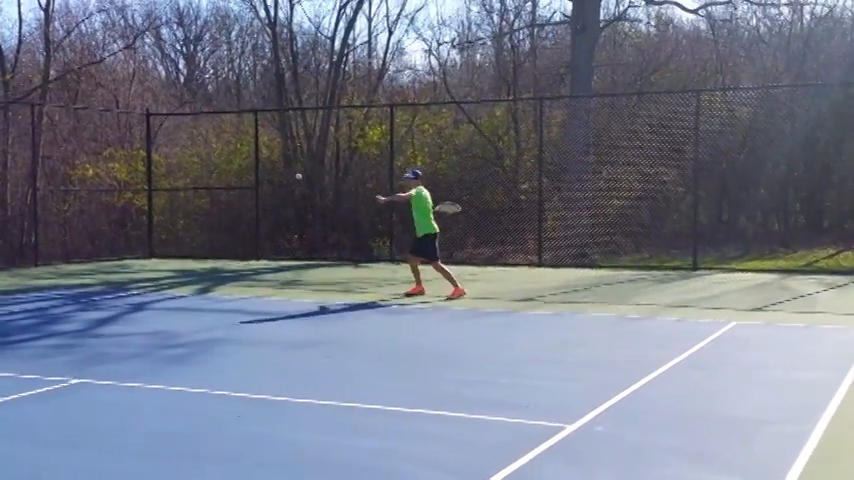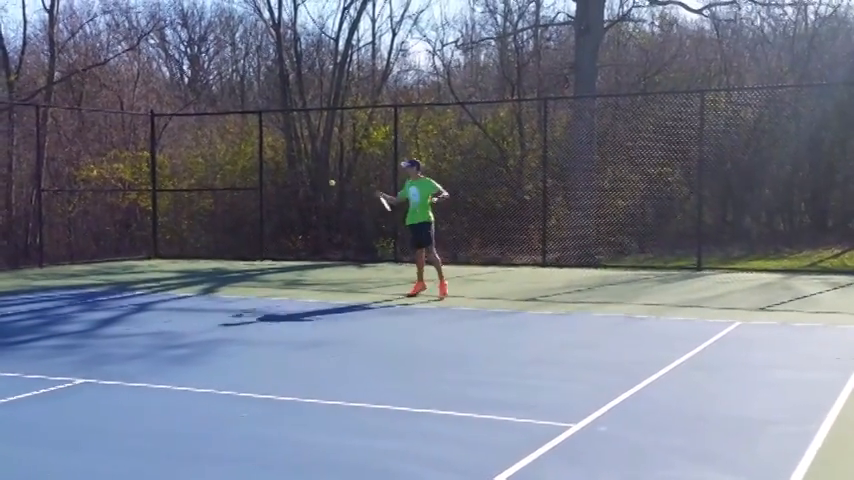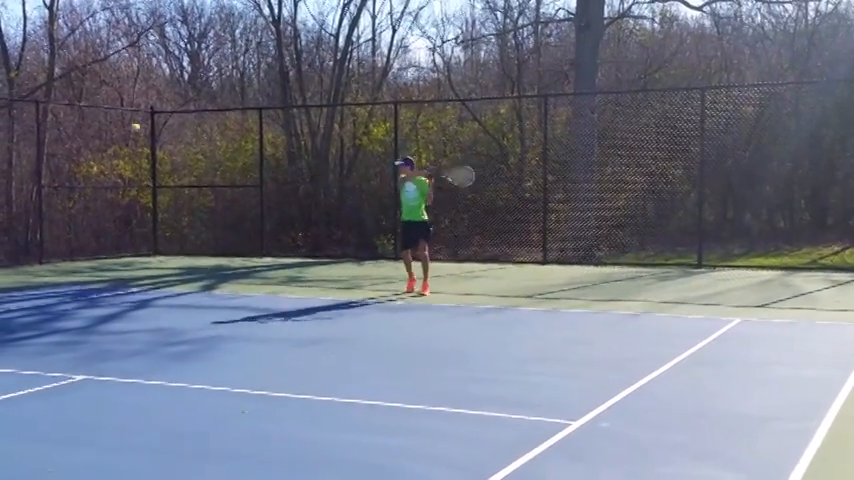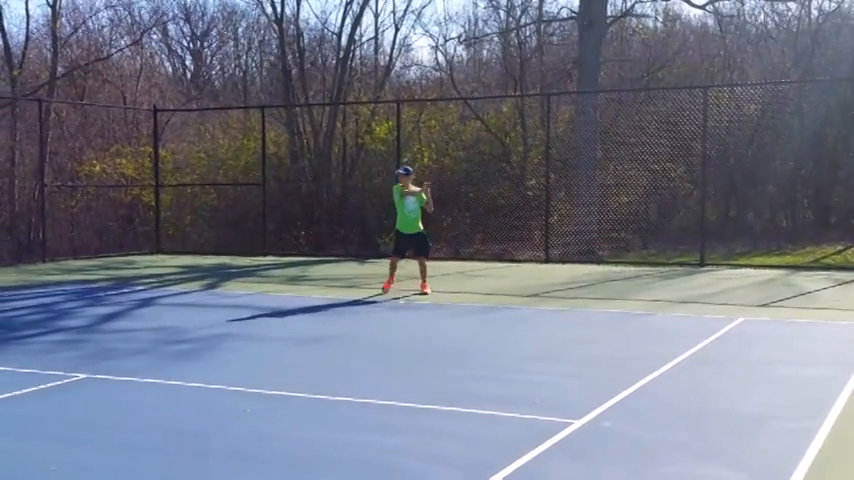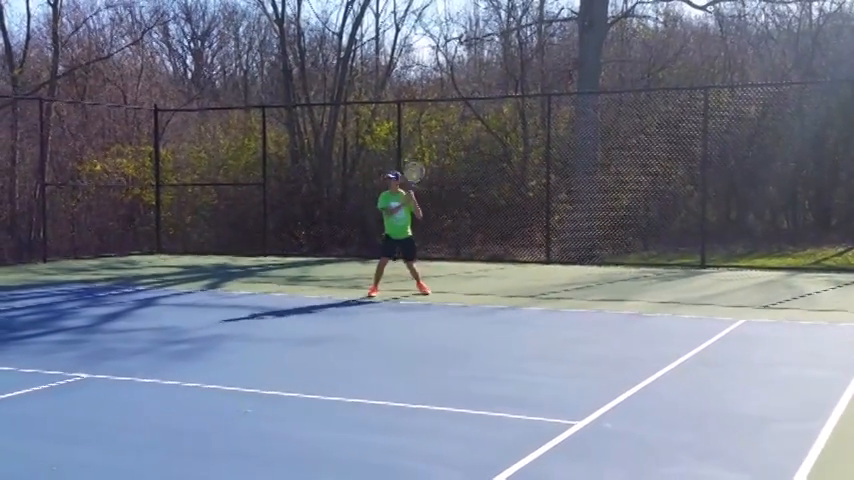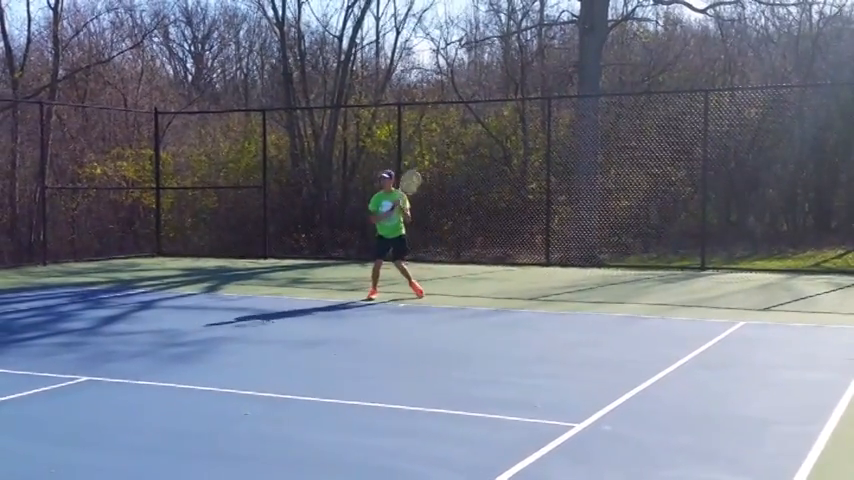
dt=0.2s
person 1, frame 1
left shoulder: (417, 191)
right shoulder: (421, 192)
left elbow: (402, 197)
left wrist: (385, 199)
left hip: (428, 233)
right hip: (422, 233)
left knee: (435, 263)
right knee: (412, 258)
left ankle: (458, 288)
right ankle: (419, 287)
person 1, frame 2
left shoulder: (427, 182)
right shoulder: (408, 184)
left elbow: (445, 194)
right elbow: (397, 200)
left wrist: (438, 198)
right wrist: (384, 196)
left hip: (425, 221)
right hip: (413, 222)
left knee: (430, 252)
right knee: (419, 254)
left ankle: (442, 281)
right ankle: (420, 283)
person 1, frame 3
left shoulder: (422, 182)
right shoulder: (402, 179)
left elbow: (428, 202)
right elbow: (401, 181)
left wrist: (429, 185)
right wrist: (419, 174)
left hip: (421, 220)
right hip: (407, 220)
left knee: (422, 251)
right knee: (405, 253)
left ankle: (425, 283)
right ankle: (411, 278)
person 1, frame 4
left shoulder: (419, 192)
right shoulder: (397, 189)
left elbow: (430, 210)
right elbow: (405, 193)
left wrist: (428, 194)
right wrist: (421, 190)
left hip: (417, 231)
right hip: (402, 231)
left knee: (421, 259)
right knee: (395, 259)
left ankle: (424, 284)
right ankle: (390, 279)
person 1, frame 5
left shoulder: (407, 196)
right shoulder: (384, 196)
left elbow: (419, 216)
right elbow: (388, 213)
left wrist: (414, 201)
right wrist: (402, 204)
left hip: (406, 236)
right hip: (391, 235)
left knee: (410, 264)
right knee: (383, 261)
left ankle: (420, 284)
right ankle: (374, 287)
person 1, frame 6
left shoulder: (400, 196)
right shoulder: (376, 197)
left elbow: (408, 219)
right elbow: (372, 219)
left wrist: (402, 209)
right wrist: (386, 214)
left hip: (398, 235)
right hip: (383, 235)
left knee: (399, 263)
right knee: (377, 262)
left ankle: (412, 283)
right ankle: (373, 290)
